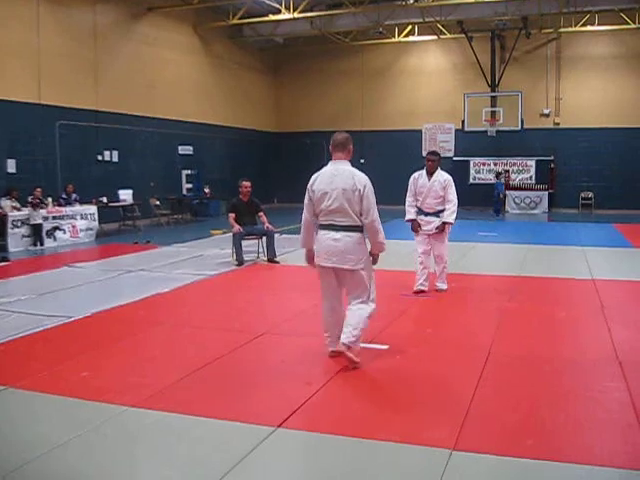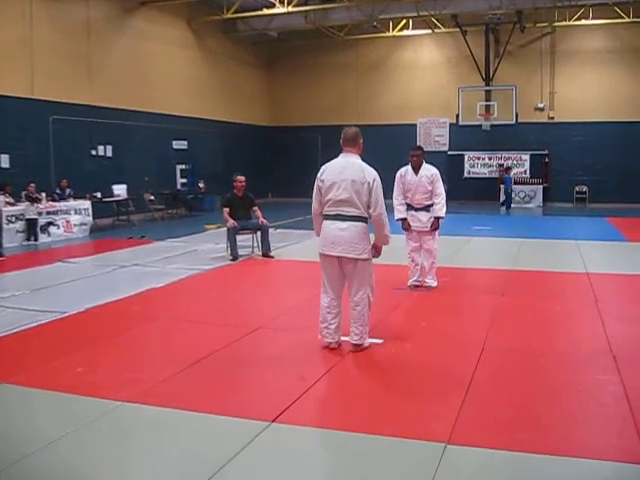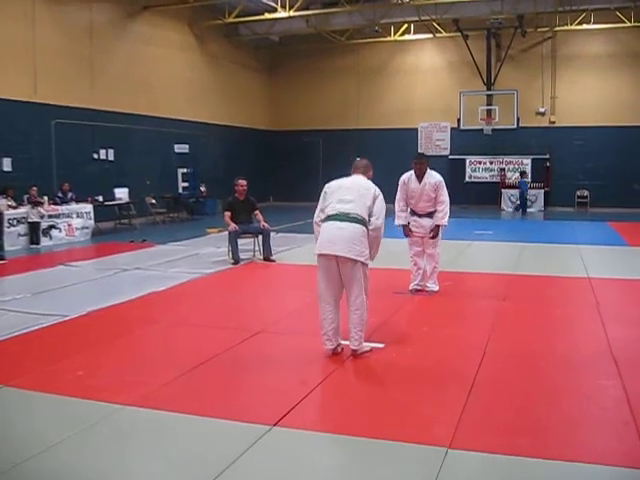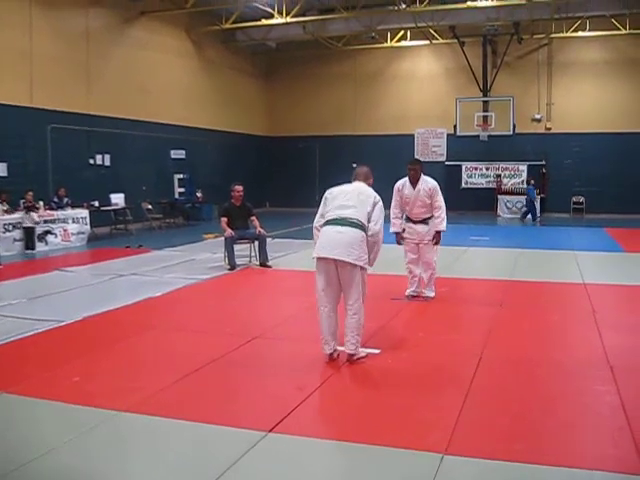
dt=0.5s
person 1, frame 1
left shoulder: (316, 179)
right shoulder: (360, 178)
left elbow: (308, 218)
right elbow: (371, 218)
left wrist: (308, 246)
right wrist: (376, 247)
left hip: (325, 243)
right hip: (351, 244)
left knee: (330, 300)
right knee: (362, 298)
left ankle: (333, 344)
right ankle: (347, 342)
person 1, frame 2
left shoulder: (325, 170)
right shoulder: (369, 173)
left elbow: (316, 208)
right elbow: (377, 212)
left wrist: (322, 233)
right wrist: (380, 240)
left hip: (330, 234)
right hip: (356, 235)
left knee: (330, 291)
right knee: (360, 291)
left ankle: (330, 338)
right ankle: (358, 340)
person 1, frame 3
left shoulder: (332, 184)
right shoulder: (373, 189)
left elbow: (317, 218)
right elbow: (376, 225)
right wrist: (369, 255)
left hip: (328, 237)
right hip: (354, 237)
left knee: (328, 296)
right knee: (357, 297)
left ankle: (332, 344)
right ankle: (356, 345)
person 1, frame 4
left shoulder: (333, 191)
right shoulder: (373, 196)
left elbow: (317, 223)
right elbow: (375, 232)
left wrist: (322, 248)
right wrist: (368, 260)
left hip: (327, 241)
right hip: (354, 243)
left knee: (327, 300)
right knee: (354, 301)
left ankle: (330, 349)
right ankle: (352, 350)
person 2, frame 1
left shoulder: (446, 179)
right shoulder: (416, 177)
left elbow: (451, 202)
right elbow: (410, 200)
left wrist: (445, 222)
right wrist: (412, 219)
left hip: (438, 220)
right hip: (421, 220)
left knee: (440, 255)
right knee: (422, 254)
left ankle: (441, 284)
right ankle: (421, 285)
person 2, frame 2
left shoulder: (432, 172)
right shoulder: (402, 173)
left elbow: (439, 196)
right elbow: (398, 197)
left wrist: (437, 218)
right wrist: (402, 218)
left hip: (428, 215)
right hip: (411, 215)
left knee: (429, 250)
right knee: (413, 250)
left ankle: (430, 281)
right ankle: (415, 280)
person 2, frame 3
left shoulder: (437, 179)
right shoulder: (405, 179)
left elbow: (443, 203)
right elbow: (400, 202)
left wrist: (438, 225)
right wrist: (404, 224)
left hip: (431, 220)
right hip: (414, 220)
left knee: (432, 254)
right knee: (415, 254)
left ankle: (431, 285)
right ankle: (416, 284)
person 2, frame 4
left shoulder: (431, 184)
right shoulder: (400, 185)
left elbow: (439, 208)
right elbow: (396, 209)
left wrist: (438, 230)
right wrist: (397, 230)
left hip: (427, 227)
right hip: (409, 227)
left knee: (428, 261)
right knee: (411, 261)
left ankle: (428, 291)
right ankle: (413, 290)
